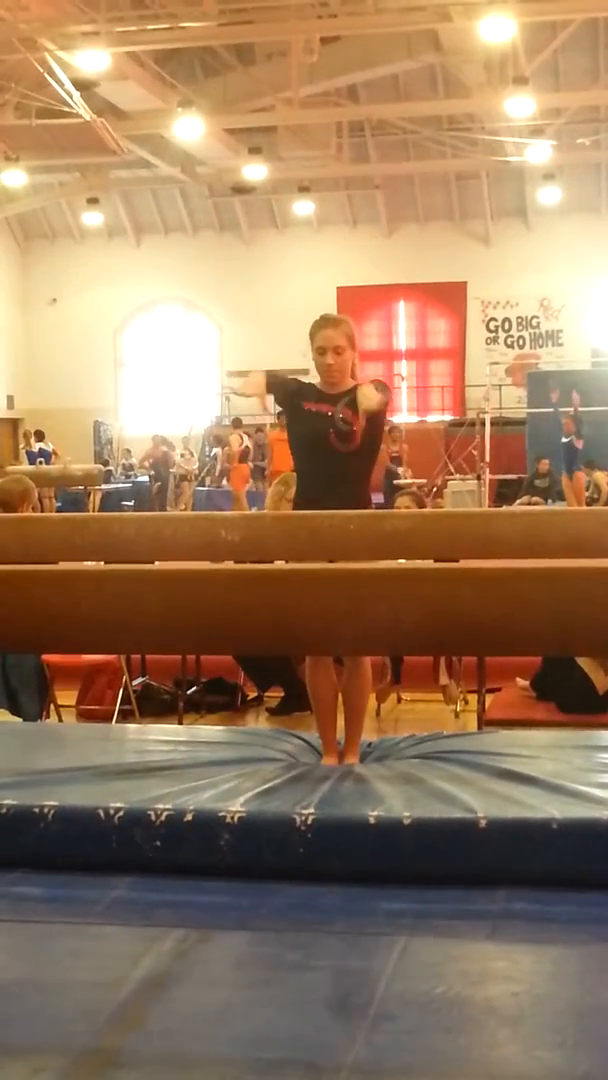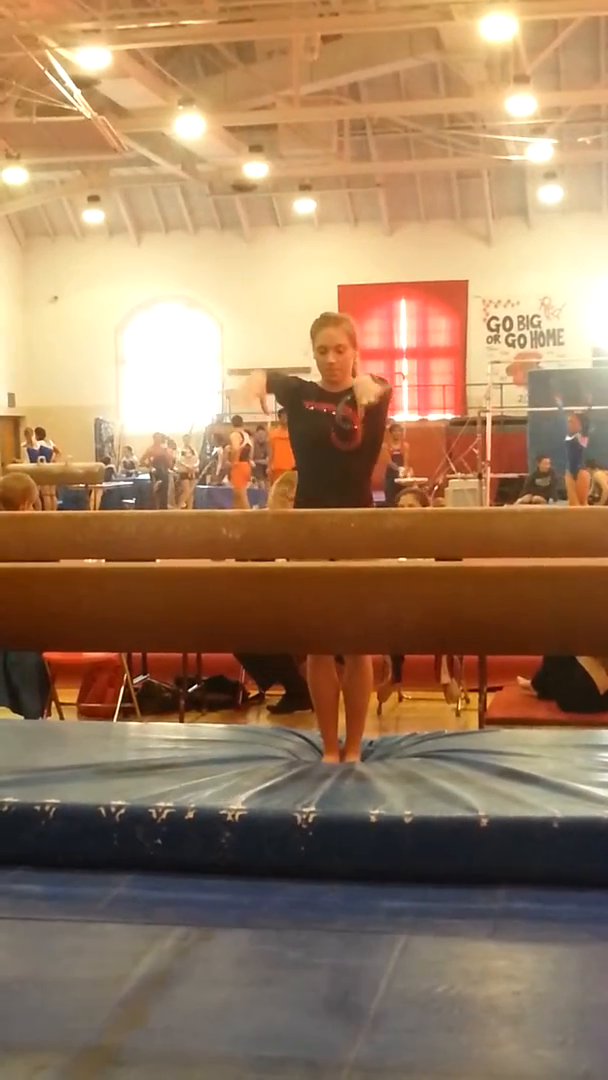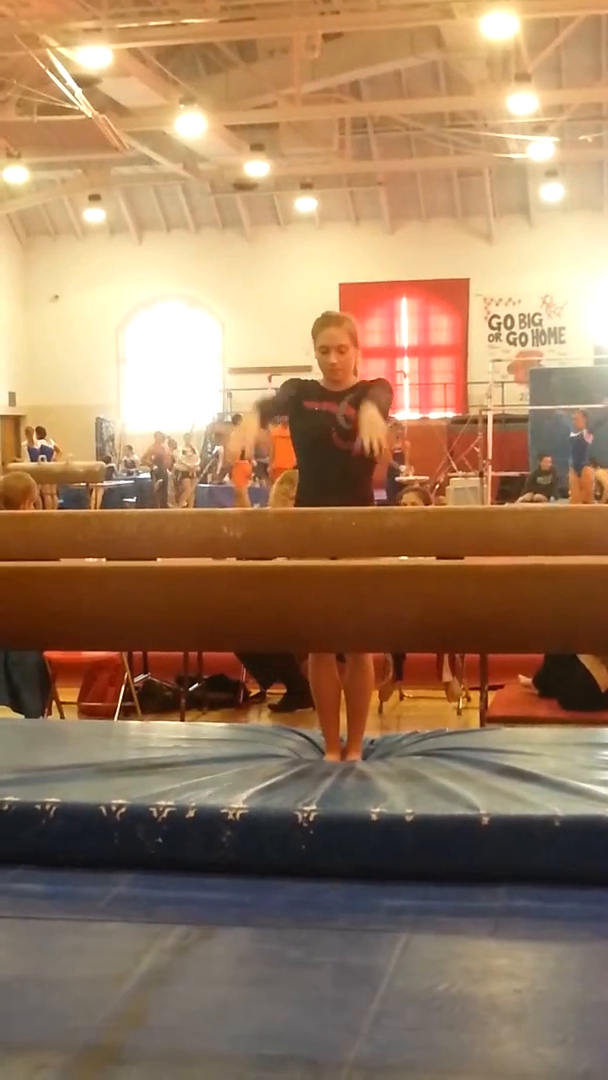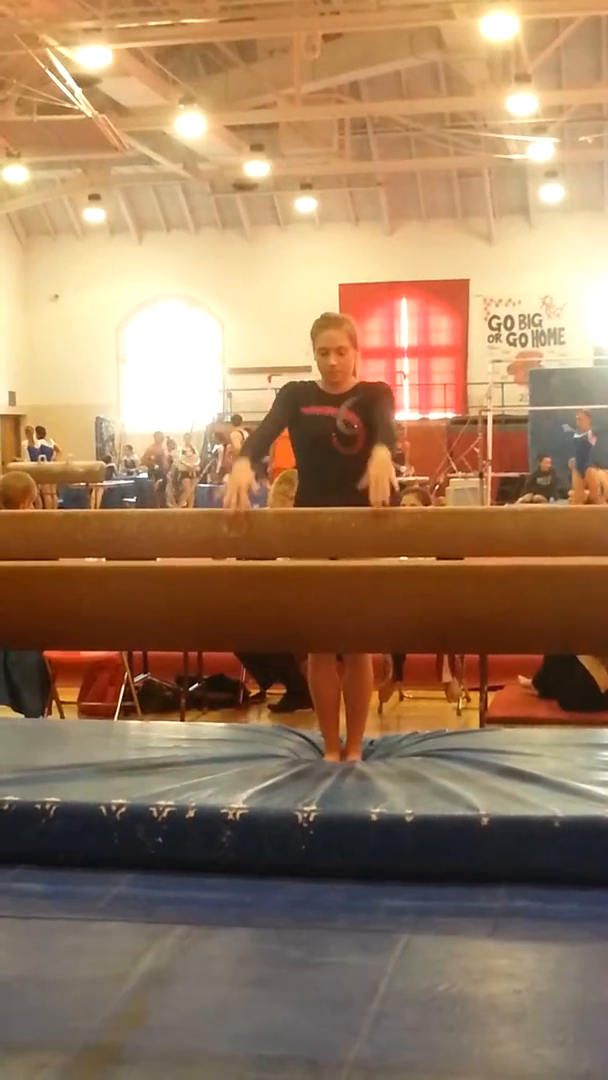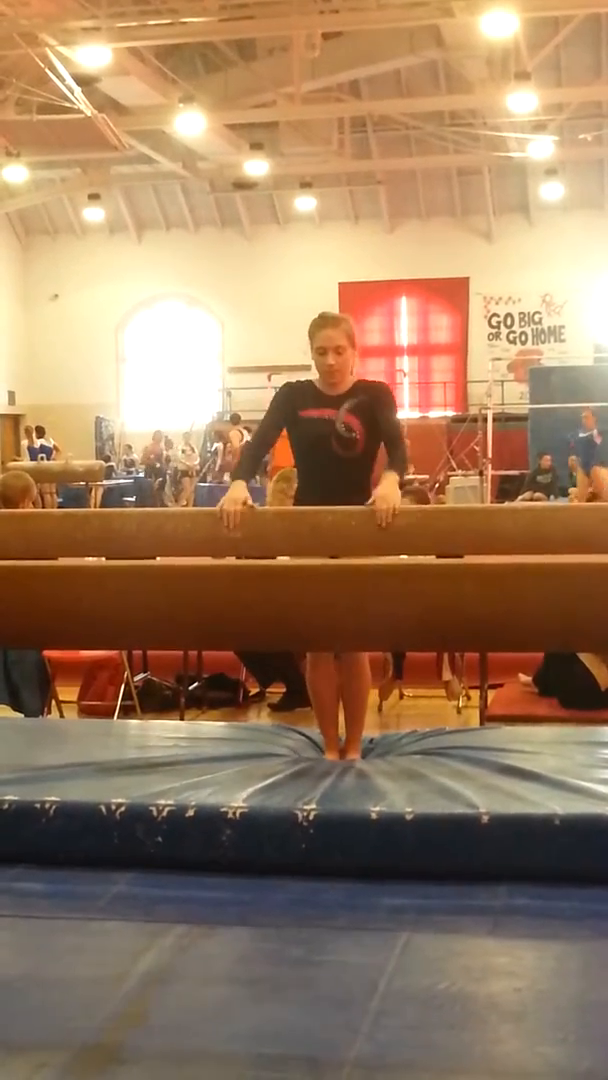
dt=0.1s
person 1, frame 1
left shoulder: (370, 393)
right shoulder: (298, 394)
left elbow: (381, 399)
right elbow: (277, 385)
left wrist: (372, 397)
right wrist: (260, 381)
left ankle: (352, 750)
right ankle: (328, 749)
person 1, frame 2
left shoulder: (372, 390)
right shoulder: (299, 392)
left elbow: (380, 393)
right elbow: (279, 386)
left wrist: (368, 390)
right wrist: (260, 379)
right knee: (317, 646)
left ankle: (354, 749)
right ankle: (330, 748)
person 1, frame 3
left shoulder: (374, 388)
right shoulder: (299, 391)
left elbow: (382, 400)
right elbow: (275, 404)
left wrist: (373, 412)
right wrist: (253, 418)
left ankle: (355, 747)
right ankle: (331, 747)
person 1, frame 4
left shoulder: (374, 395)
right shoulder: (295, 395)
left elbow: (386, 430)
right elbow: (264, 433)
left wrist: (382, 456)
right wrist: (242, 464)
left knee: (358, 649)
right knee: (319, 648)
left ankle: (354, 749)
right ankle: (331, 748)
person 1, frame 5
left shoulder: (374, 395)
right shoulder: (293, 396)
left elbow: (396, 444)
right elbow: (260, 442)
left wrist: (391, 479)
right wrist: (238, 482)
left knee: (353, 648)
right knee: (317, 647)
left ankle: (353, 747)
right ankle: (330, 746)
